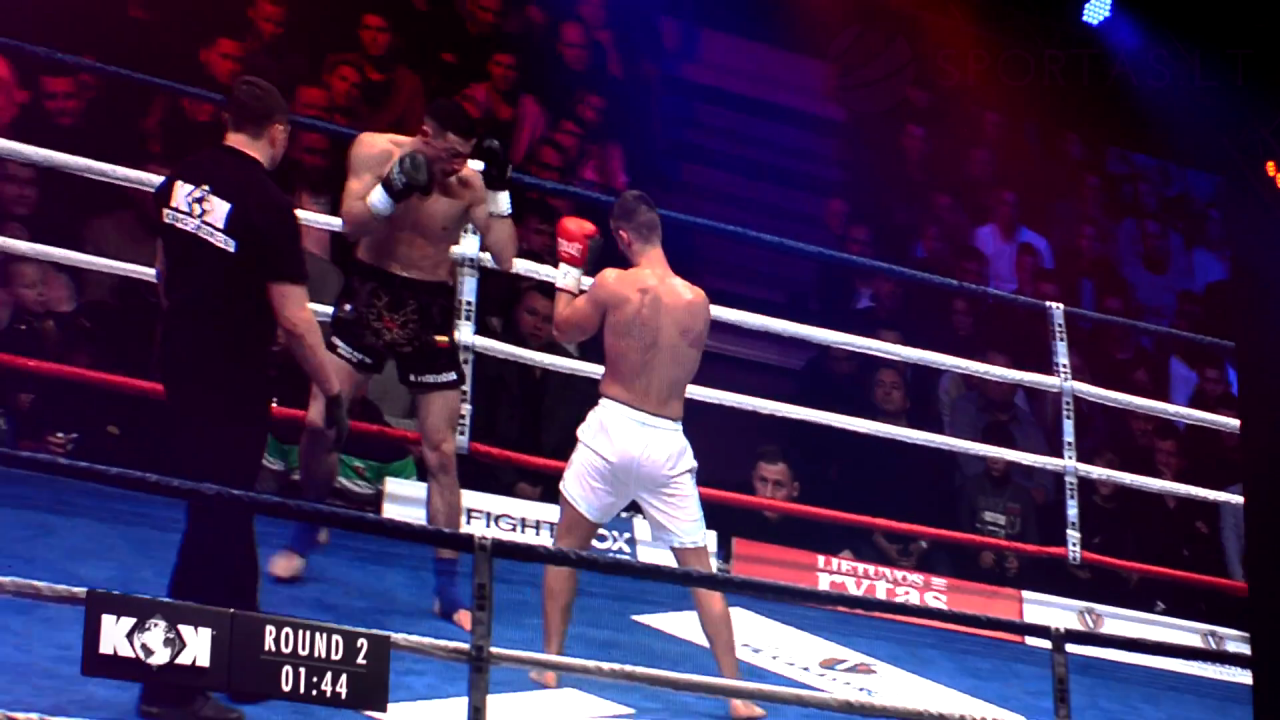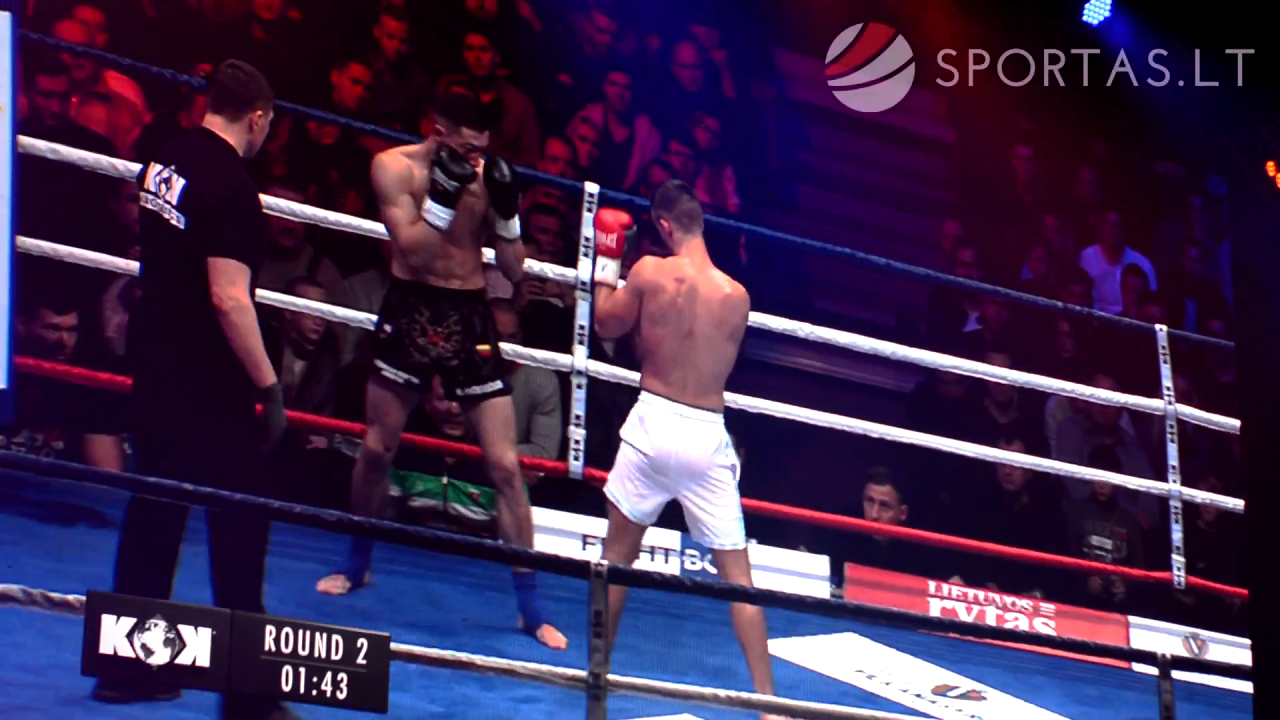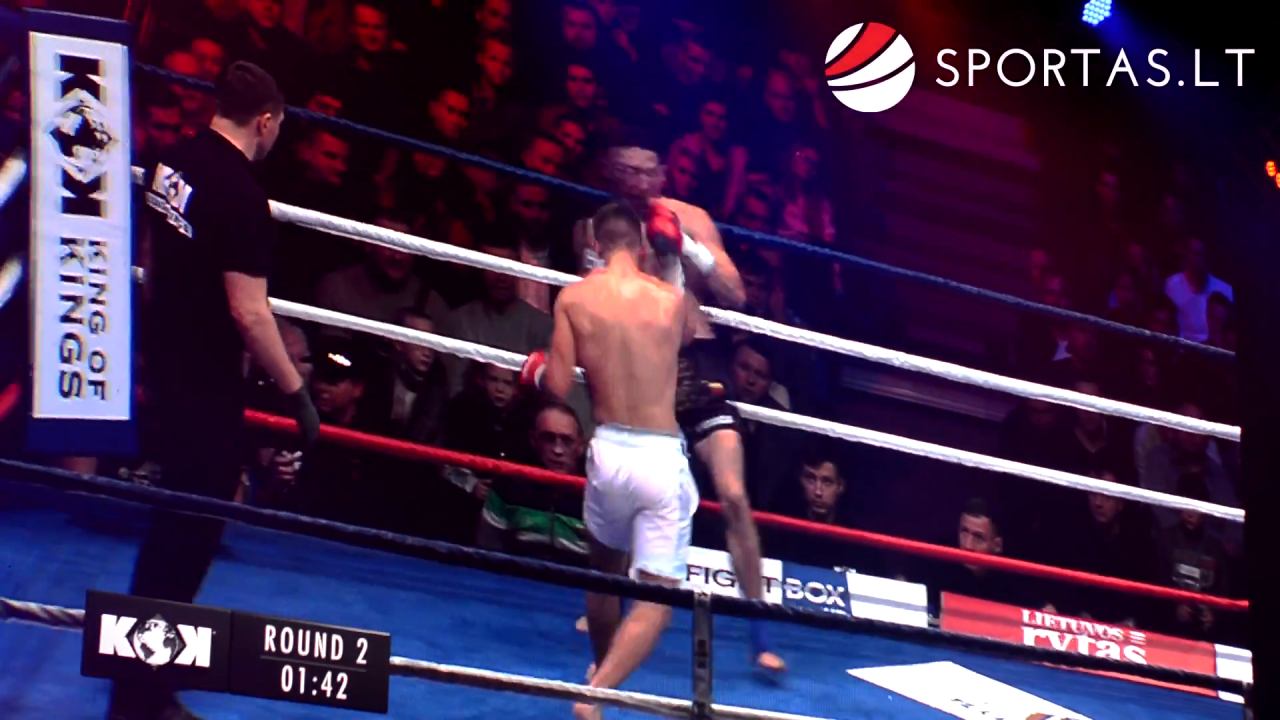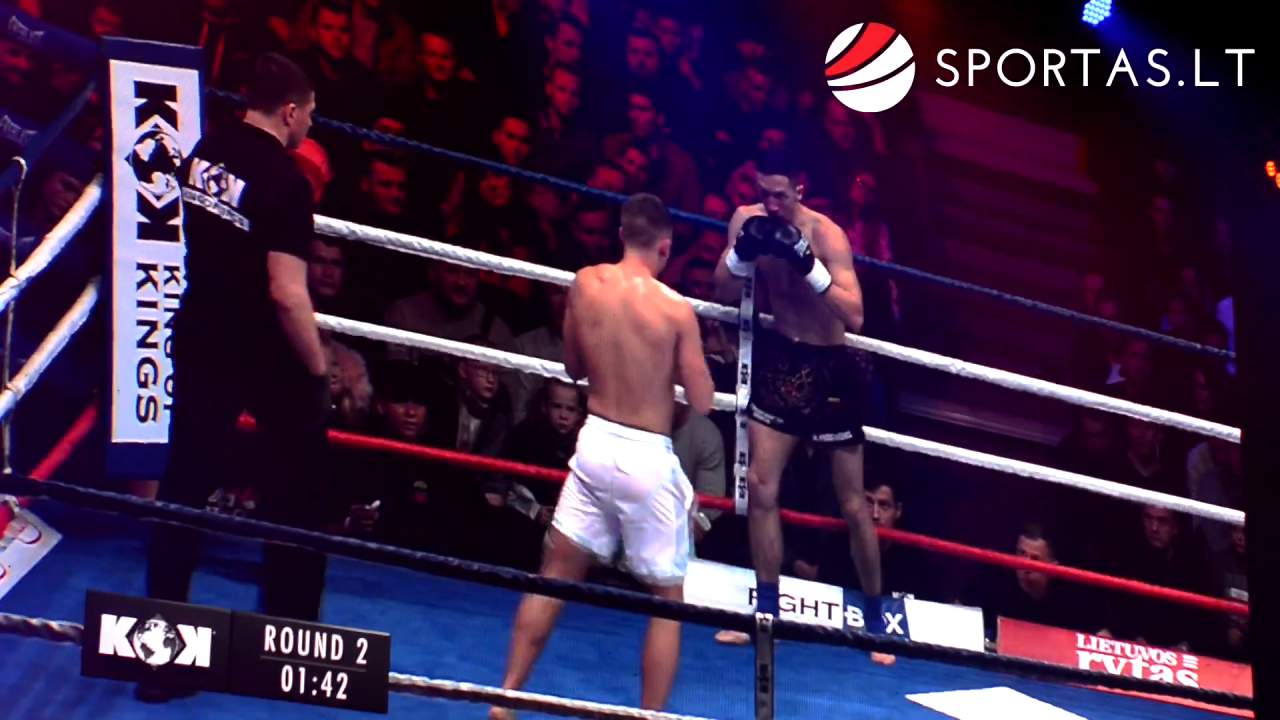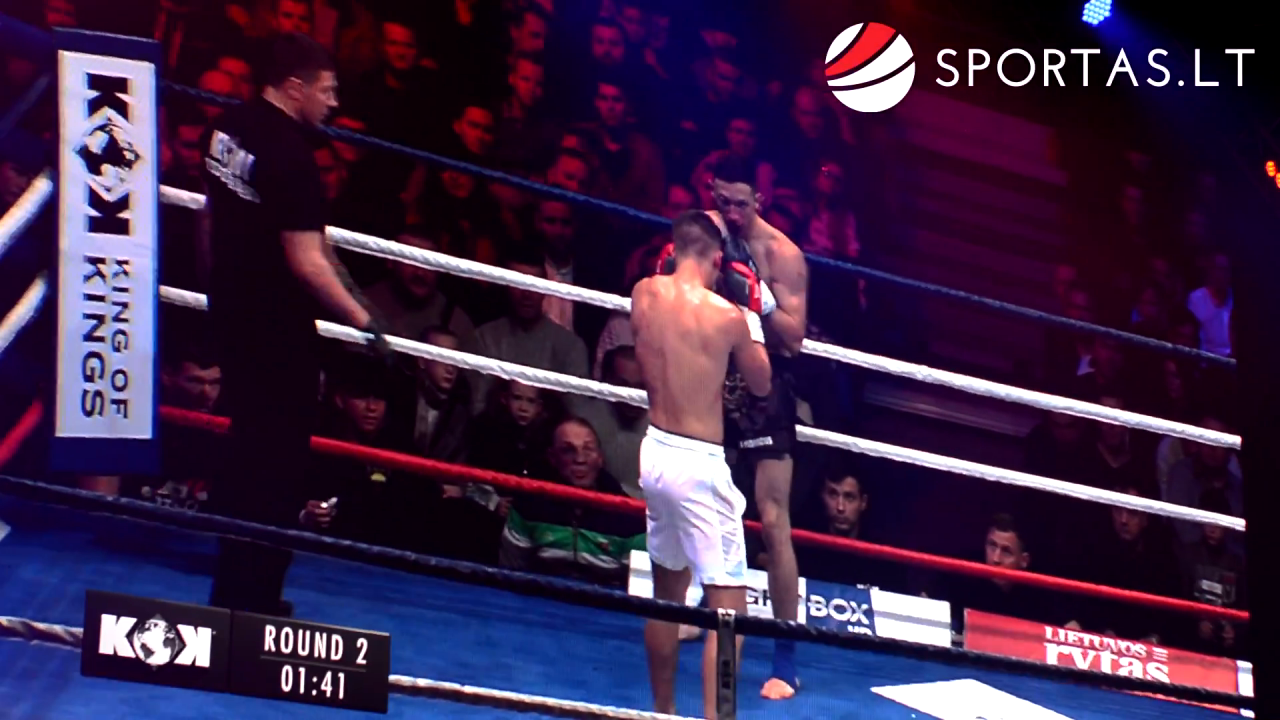
dt=0.7s
person 1, frame 1
left shoulder: (179, 178)
right shoulder: (267, 205)
left elbow: (164, 273)
right elbow: (294, 321)
right wrist: (332, 393)
left hip: (182, 367)
right hip: (232, 381)
left knee: (223, 508)
right knee: (219, 520)
person 1, frame 2
left shoulder: (163, 160)
right shoulder: (231, 186)
right elbow: (230, 299)
right wrist: (269, 388)
left hip: (153, 356)
right hip: (205, 371)
left knee: (156, 502)
right knee: (239, 518)
person 1, frame 3
left shoulder: (174, 159)
right shoulder: (240, 194)
right elbow: (250, 313)
right wrist: (298, 394)
left hip: (168, 350)
right hip: (203, 367)
left knee: (186, 497)
right knee: (193, 513)
person 1, frame 4
left shoulder: (205, 153)
right shoulder: (283, 178)
right elbow: (287, 293)
right wrist: (318, 376)
left hip: (199, 340)
right hip: (267, 352)
left knee: (185, 485)
right knee: (299, 491)
person 1, frame 5
left shoulder: (231, 126)
right shoulder: (289, 153)
left elbow: (212, 218)
right elbow: (309, 263)
right wrist: (366, 323)
left hip: (235, 313)
right hip: (273, 324)
left knee: (253, 448)
right knee: (276, 460)
left ankle: (239, 592)
right ankle: (246, 604)
person 2, frame 1
left shoulder: (472, 182)
right shoulder: (375, 149)
left elbow: (505, 260)
right elbow: (353, 223)
left wrist: (498, 188)
right wrist: (395, 187)
left hip: (429, 308)
right hip: (368, 293)
left knee: (441, 453)
right knee: (320, 421)
left ankle: (448, 591)
right ankle: (304, 536)
person 2, frame 2
left shoulder: (487, 178)
right shoulder: (394, 167)
left elbow: (512, 270)
right elbow: (411, 252)
left wrist: (508, 210)
right wrist: (443, 195)
left hip: (470, 318)
right hip: (410, 311)
left knee: (504, 466)
right knee: (377, 448)
left ankle: (530, 609)
right ankle: (357, 564)
person 2, frame 3
left shoulder: (690, 220)
right shoulder: (598, 229)
left elbow: (735, 295)
left wrist: (688, 246)
right wrist: (603, 252)
left hip: (701, 364)
left knee: (732, 500)
left ankle: (756, 638)
person 2, frame 4
left shoulder: (826, 233)
right shoulder: (747, 219)
left elbow: (854, 317)
right elbow: (725, 292)
left wrist: (807, 264)
right wrist: (744, 250)
left hip: (828, 367)
right hip: (778, 358)
left knee: (853, 507)
right knee: (760, 491)
right ankle: (766, 612)
person 2, frame 5
left shoulder: (781, 251)
left elbow: (793, 339)
left wrist: (753, 280)
left hip: (766, 381)
right hip: (718, 373)
left knee: (771, 522)
left ankle: (785, 659)
person 3, frame 1
left shoulder: (612, 284)
right shoulder: (698, 301)
left elbow: (566, 330)
left wrist: (570, 264)
left hip: (612, 430)
right hip: (666, 443)
left knee: (566, 545)
right knee: (700, 570)
left ankle: (550, 660)
person 3, frame 2
left shoulder: (651, 271)
right shoulder: (738, 296)
left elbow: (607, 325)
left wrist: (608, 258)
left hip: (654, 424)
right hip: (708, 436)
left knee: (618, 553)
right knee: (736, 575)
person 3, frame 3
left shoulder: (574, 297)
right shoulder: (671, 301)
left elbow: (559, 387)
left wrist: (537, 371)
left hip: (609, 453)
right hip: (664, 459)
left knee: (604, 569)
right knee: (654, 602)
person 3, frame 4
left shoulder: (585, 284)
right shoulder: (676, 309)
right elbow: (702, 403)
left hip: (596, 445)
right hip: (649, 459)
left knee: (555, 578)
right knee: (667, 603)
person 3, frame 5
left shoulder: (644, 292)
right shoulder: (727, 315)
right elbow: (762, 385)
right wrist: (752, 313)
left hip: (655, 454)
right hip: (698, 465)
left knee: (669, 591)
right knee: (728, 606)
